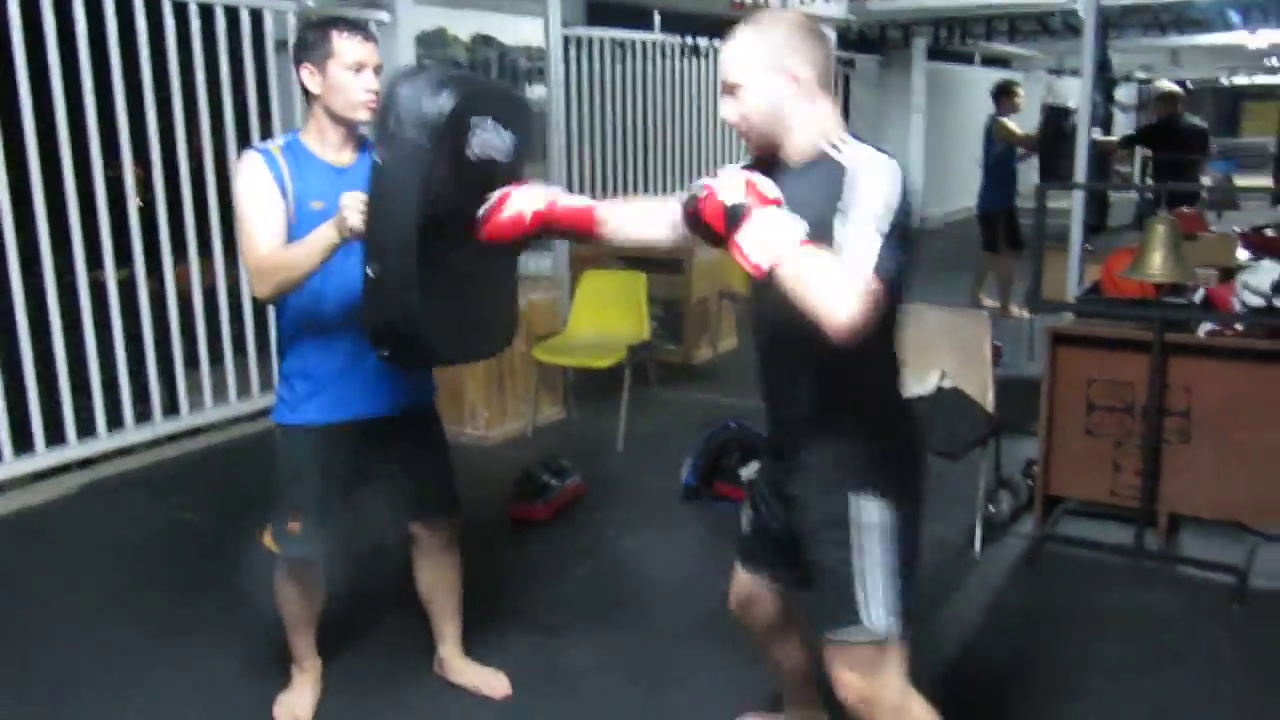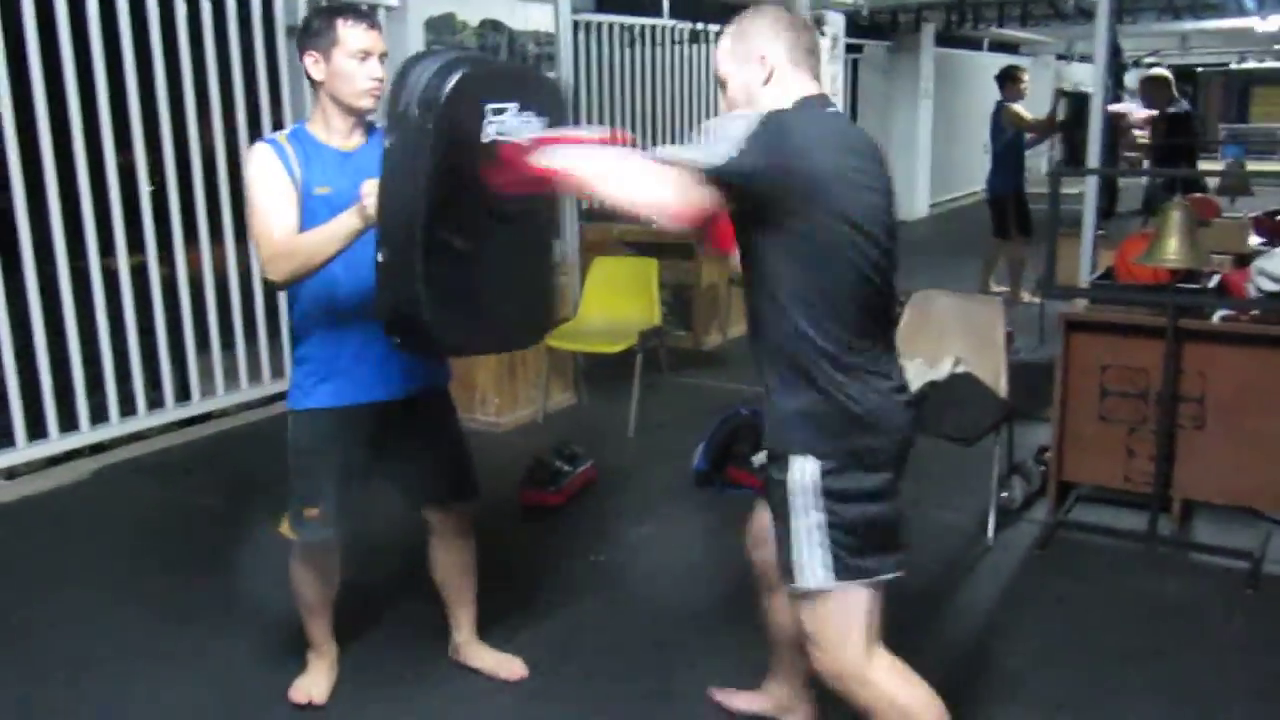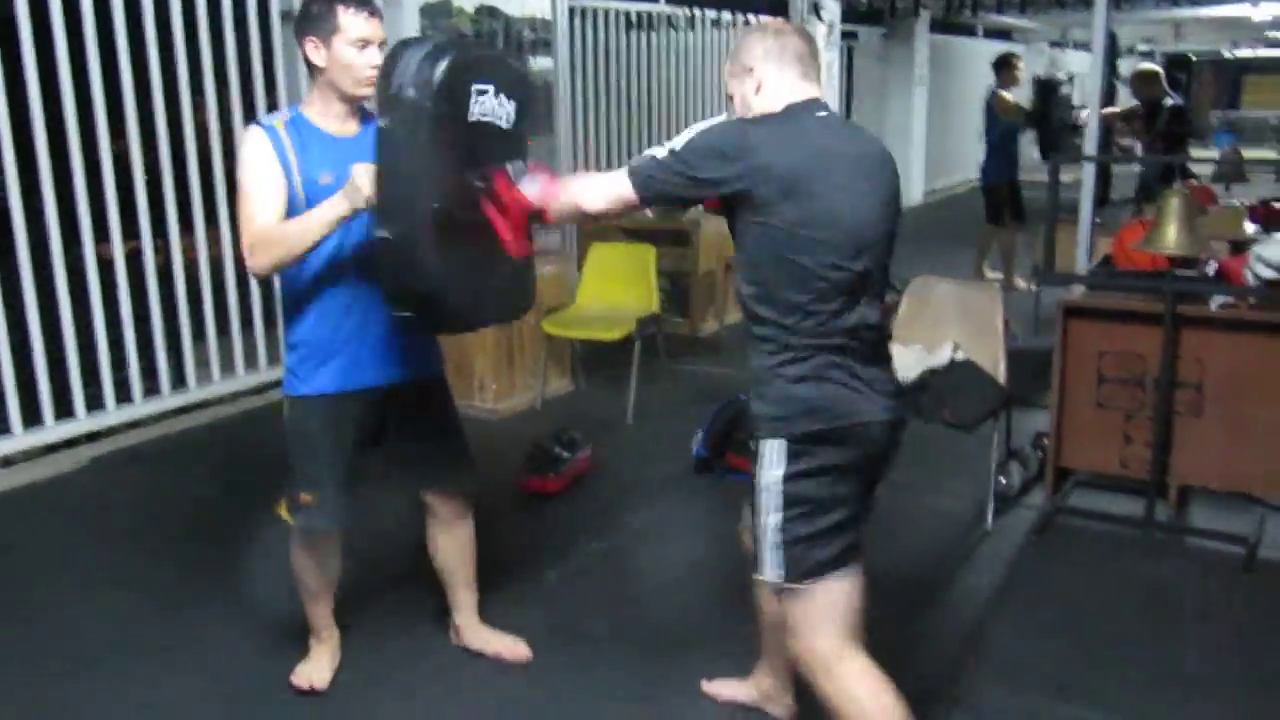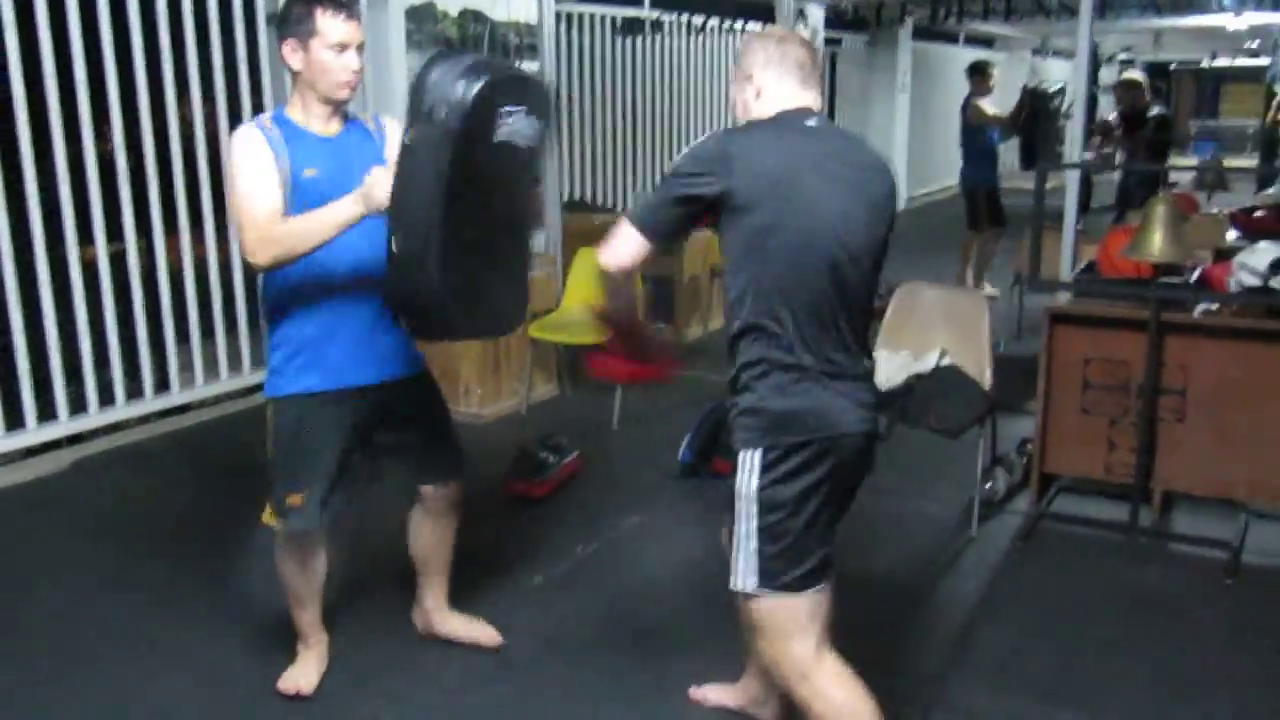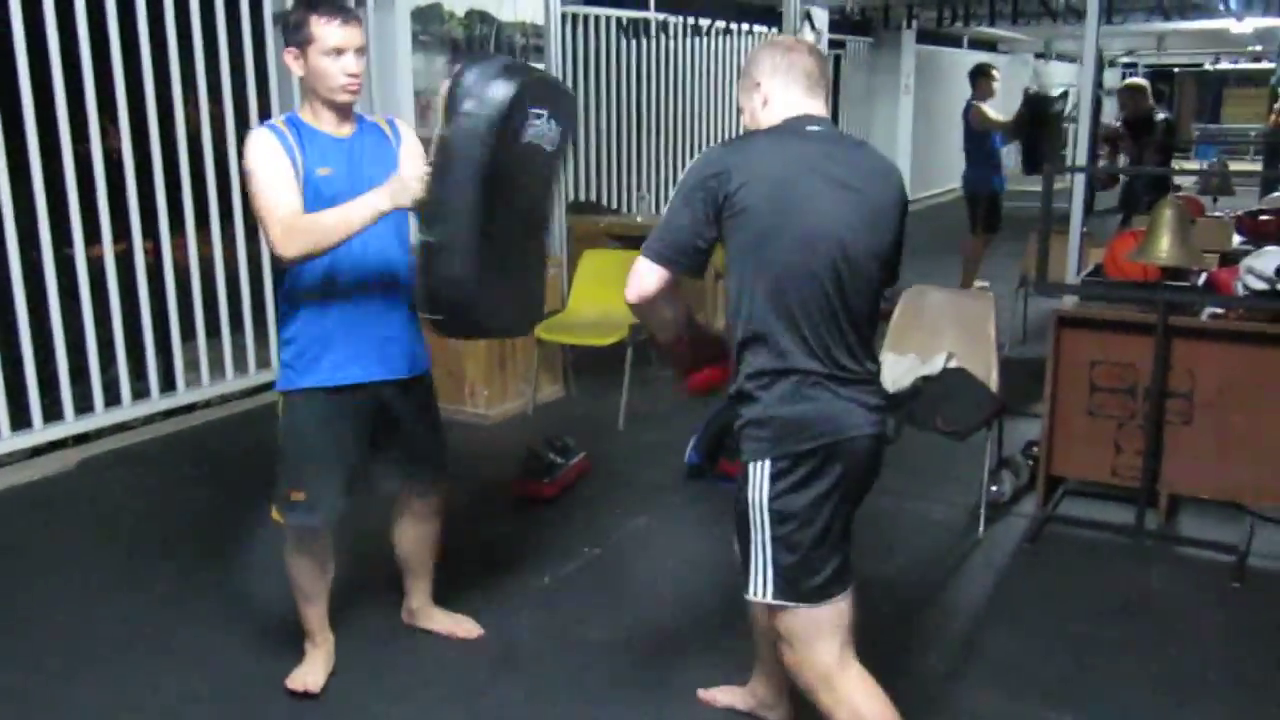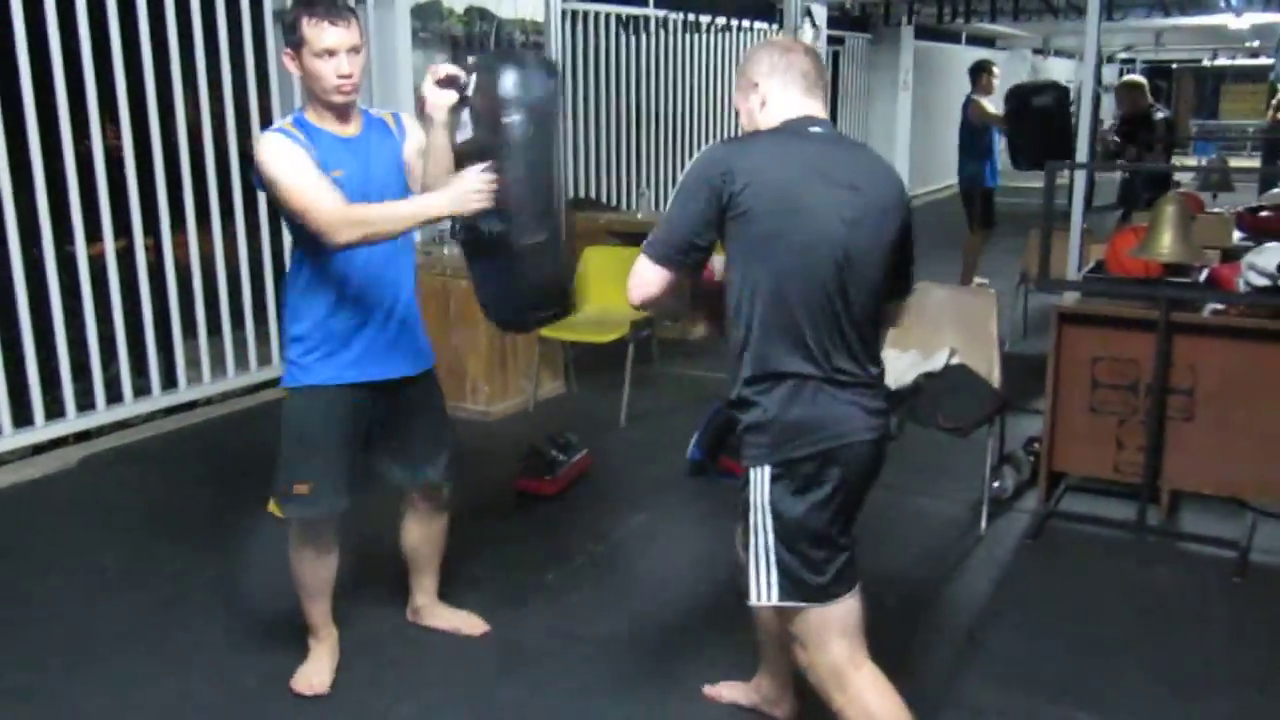
dt=0.1s
person 1, frame 1
right shoulder: (265, 167)
right elbow: (264, 279)
right wrist: (337, 230)
left hip: (401, 387)
right hip: (315, 400)
left knee: (435, 527)
right knee: (300, 549)
left ankle: (450, 655)
person 1, frame 2
right shoulder: (275, 157)
right elbow: (279, 264)
right wrist: (357, 217)
left hip: (414, 374)
right hip: (329, 387)
left knee: (450, 511)
right knee: (315, 534)
left ankle: (466, 638)
right ankle: (322, 651)
person 1, frame 3
right shoulder: (269, 141)
right elbow: (260, 255)
right wrist: (344, 201)
left hip: (408, 357)
right hip: (324, 371)
left knee: (449, 495)
right knee: (314, 520)
left ankle: (467, 622)
right ankle: (324, 637)
person 1, frame 4
left shoulder: (381, 134)
right shoulder: (257, 142)
right elbow: (262, 247)
right wrist: (362, 202)
left hip: (394, 357)
right hip: (309, 371)
left knee: (440, 486)
right knee: (299, 521)
left ankle: (432, 606)
right ankle: (311, 640)
person 1, frame 5
left shoulder: (394, 136)
right shoulder: (273, 143)
right elbow: (289, 242)
right wrist: (386, 195)
left hip: (401, 355)
right hip: (320, 368)
left knee: (423, 491)
right knee: (308, 517)
left ankle: (419, 603)
right ankle: (318, 639)
person 1, frame 6
left shoulder: (398, 130)
right shoulder: (281, 144)
left elbow: (428, 199)
right elbow: (339, 227)
left wrist: (439, 121)
right wrist: (451, 198)
left hip: (405, 352)
right hip: (325, 365)
left knee: (429, 488)
right knee: (313, 512)
left ankle: (424, 601)
right ankle: (321, 636)
person 2, frame 1
left shoulder: (868, 177)
right shoulder: (772, 176)
left elbow: (844, 311)
right elbow: (669, 225)
left wrist: (761, 221)
right wrist: (559, 210)
left hip: (858, 469)
right hip: (797, 455)
right knee: (755, 601)
person 2, frame 2
left shoulder: (777, 136)
right shoulder: (849, 144)
left elbow: (667, 200)
left wrist: (556, 157)
left hip: (832, 419)
right hip: (853, 405)
left knee: (845, 650)
right knee: (767, 543)
person 2, frame 3
left shoulder: (743, 142)
right shoulder: (872, 156)
left elbow: (604, 196)
left wrist: (534, 199)
left hip: (808, 415)
right hip: (864, 403)
left knee: (822, 644)
right knee: (773, 545)
person 2, frame 4
left shoulder: (725, 154)
right shoulder: (873, 168)
left elbow: (616, 258)
left wrist: (625, 330)
left hip: (784, 420)
right hip: (848, 413)
left knee: (794, 649)
right knee: (755, 555)
person 2, frame 5
left shoulder: (730, 165)
right shoulder: (884, 175)
left elbow: (643, 289)
left wrist: (691, 345)
left hip: (794, 428)
right hip: (859, 418)
left knee: (819, 655)
right knee: (766, 557)
person 2, frame 6
left shoulder: (728, 166)
right shoulder: (882, 178)
left elbow: (645, 288)
left hip: (793, 431)
right hip: (857, 420)
left knee: (832, 657)
right knee: (763, 547)
person 3, frame 1
left shoulder: (999, 124)
right shoulder: (1002, 125)
left elbow: (1012, 156)
right elbow: (1032, 143)
left wrist: (1036, 147)
left hip: (994, 199)
right hip: (999, 201)
left knee: (993, 251)
right knee: (1009, 252)
left ankle: (977, 296)
right ankle: (1007, 306)
person 3, frame 2
left shoulder: (1006, 110)
right shoulder: (1009, 111)
left elbow: (1023, 143)
right elbow: (1042, 129)
left wrist: (1047, 132)
right wrist: (1056, 101)
left hip: (1003, 185)
right hip: (1008, 186)
left knee: (1003, 238)
right knee: (1020, 238)
left ankle: (987, 282)
right ankle: (1017, 291)
person 3, frame 3
left shoulder: (1001, 97)
right shoulder: (1001, 98)
left elbow: (1017, 125)
right elbow: (1028, 118)
left hip: (997, 171)
right hip: (1001, 173)
left knee: (997, 224)
right knee: (1013, 224)
left ankle: (982, 269)
right ankle: (1010, 278)
person 3, frame 4
left shoulder: (978, 105)
right shoulder: (975, 105)
left elbow: (1001, 131)
right elbow: (1006, 123)
right wrist: (1023, 98)
left hip: (979, 178)
right hip: (980, 179)
left knee: (977, 231)
right knee: (993, 229)
left ankle: (965, 276)
right ankle: (979, 283)
person 3, frame 5
left shoulder: (981, 108)
right shoulder: (977, 108)
left elbow: (999, 135)
right elbow: (1007, 128)
left hip: (983, 181)
right hip: (983, 183)
left knee: (980, 234)
right knee: (983, 235)
left ankle: (968, 281)
right ankle: (966, 286)
person 3, frame 6
left shoulder: (979, 103)
right shoulder: (977, 104)
left elbow: (999, 126)
right elbow: (1005, 123)
left hip: (980, 178)
right hip: (978, 180)
left knee: (979, 231)
right knee: (980, 231)
left ankle: (968, 278)
right ankle: (965, 283)
